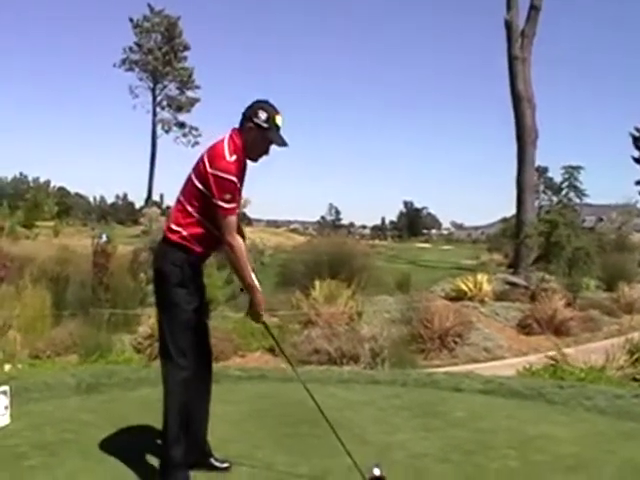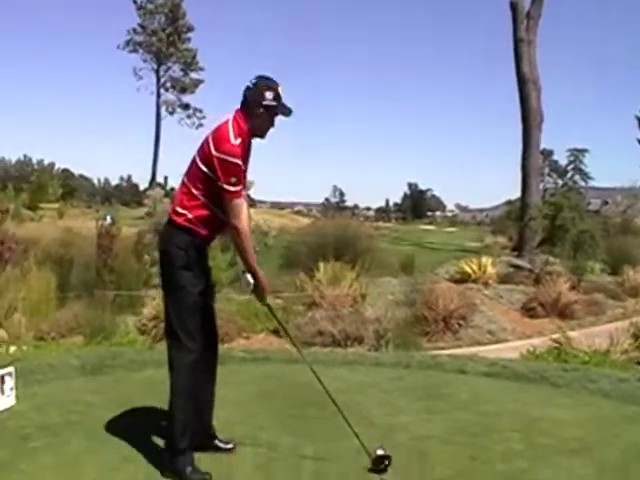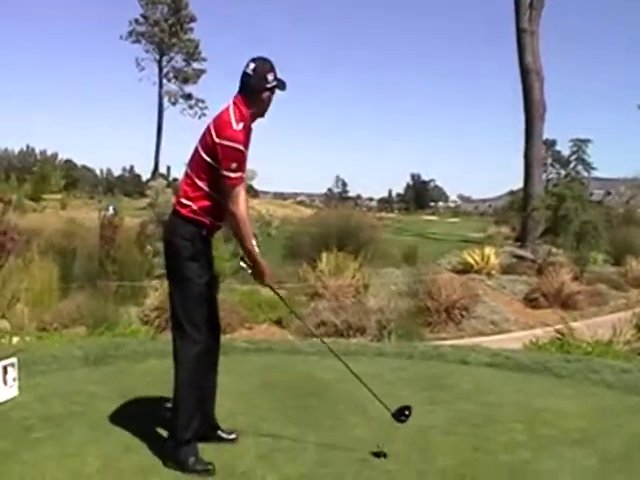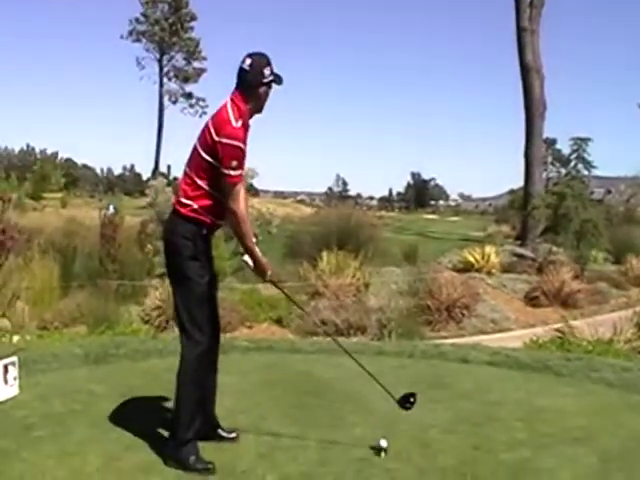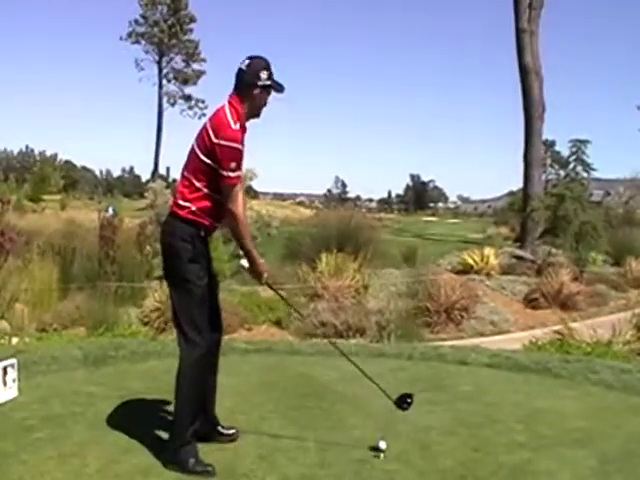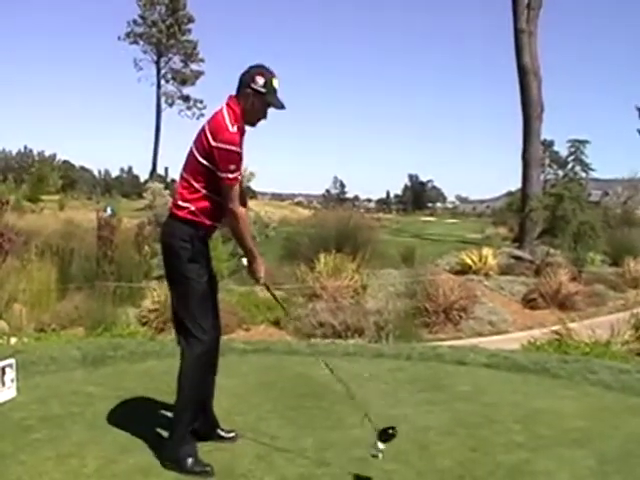
dt=0.2s
person 1, frame 1
left shoulder: (235, 158)
right shoulder: (224, 163)
left elbow: (233, 229)
right elbow: (229, 241)
left wrist: (249, 280)
right wrist: (254, 294)
left hip: (190, 264)
right hip: (176, 264)
left knee: (201, 361)
right knee: (181, 365)
left ankle: (195, 448)
person 1, frame 2
left shoulder: (239, 137)
right shoulder: (229, 144)
left elbow: (238, 205)
right elbow: (234, 222)
left wrist: (252, 263)
right wrist: (257, 275)
left hip: (195, 246)
right hip: (182, 245)
left knee: (207, 344)
right knee: (187, 348)
left ankle: (200, 431)
person 1, frame 3
left shoulder: (237, 122)
right shoulder: (232, 131)
left elbow: (237, 193)
right elbow: (233, 207)
left wrist: (251, 247)
right wrist: (256, 260)
left hip: (198, 236)
right hip: (187, 236)
left knee: (209, 334)
right knee: (193, 339)
left ankle: (203, 422)
right ankle: (180, 445)
person 1, frame 4
left shoulder: (233, 118)
right shoulder: (231, 129)
left elbow: (235, 194)
right elbow: (233, 205)
left wrist: (249, 244)
right wrist: (255, 256)
left hip: (197, 234)
right hip: (188, 235)
left knee: (210, 332)
right knee: (197, 337)
left ankle: (204, 421)
right ankle: (181, 443)
person 1, frame 5
left shoulder: (229, 120)
right shoulder: (229, 130)
left elbow: (232, 196)
right elbow: (232, 207)
left wrist: (246, 250)
right wrist: (253, 257)
left hip: (195, 237)
right hip: (185, 237)
left knee: (211, 332)
right knee: (196, 340)
left ankle: (204, 421)
right ankle: (180, 445)
person 1, frame 6
left shoulder: (231, 125)
right shoulder: (226, 131)
left elbow: (233, 199)
right elbow: (233, 207)
left wrist: (246, 251)
right wrist: (254, 257)
left hip: (196, 237)
right hip: (184, 237)
left knee: (210, 332)
right knee: (198, 338)
left ankle: (202, 420)
right ankle: (178, 445)
